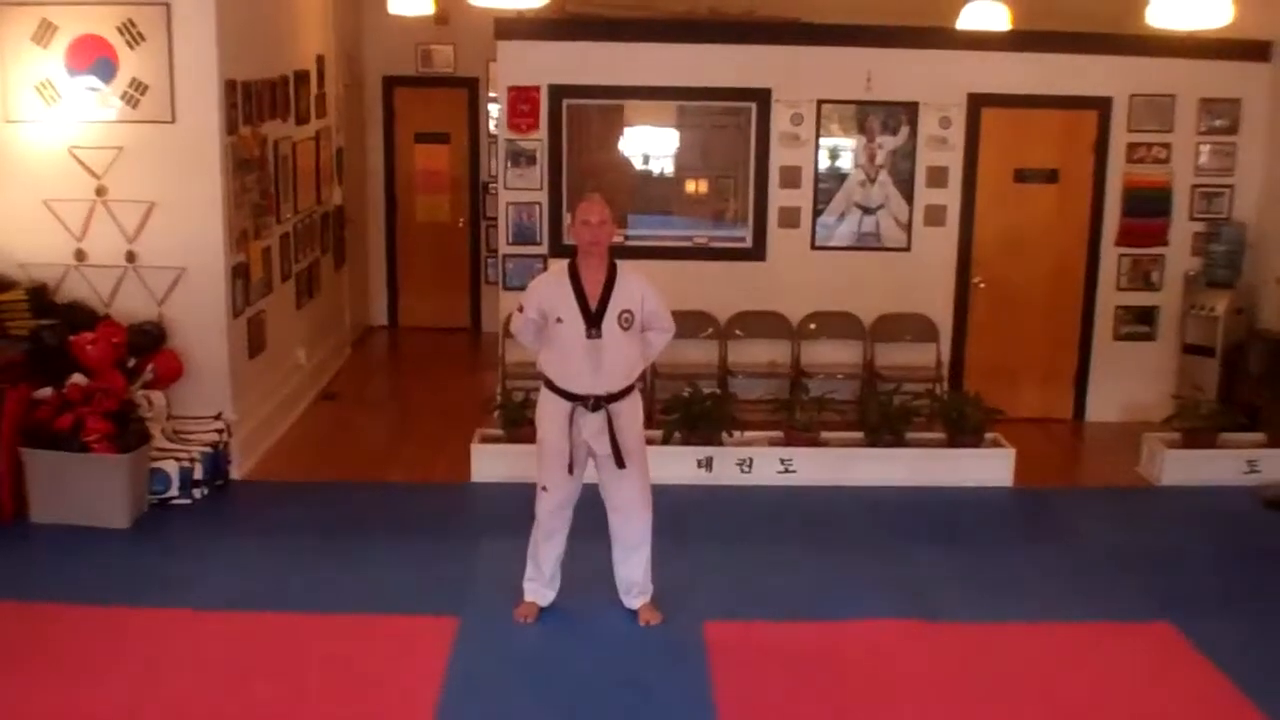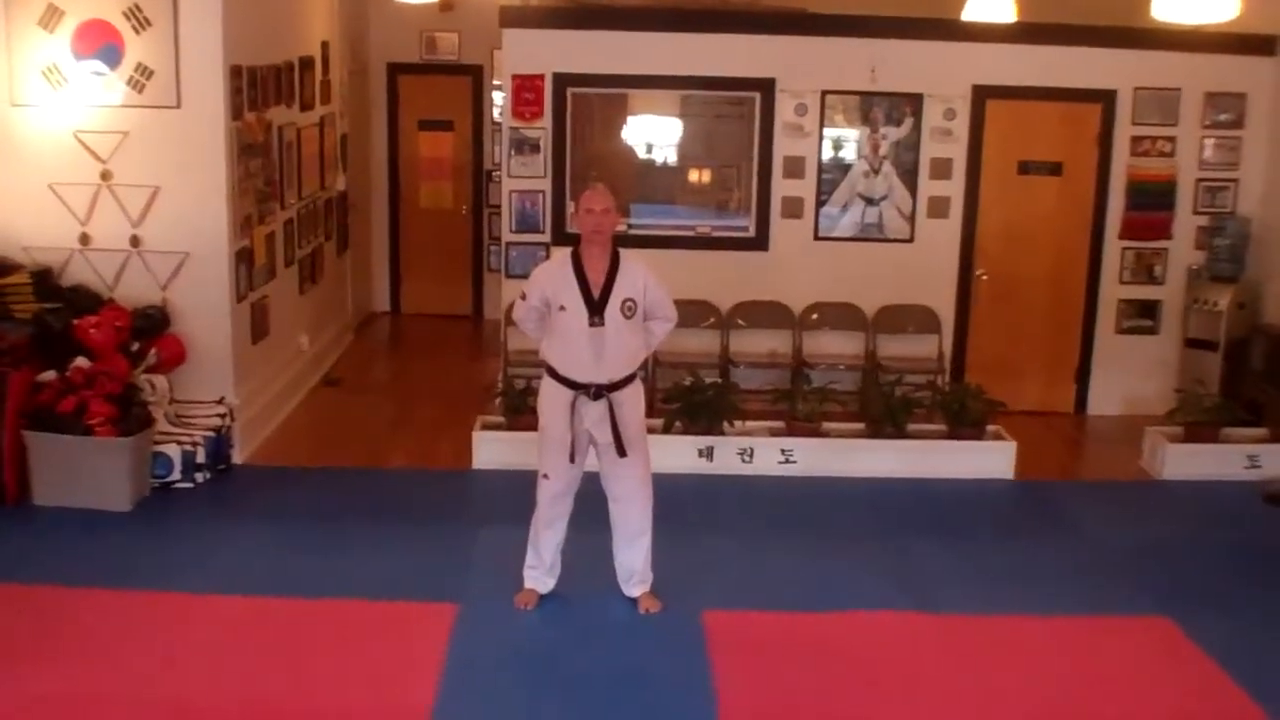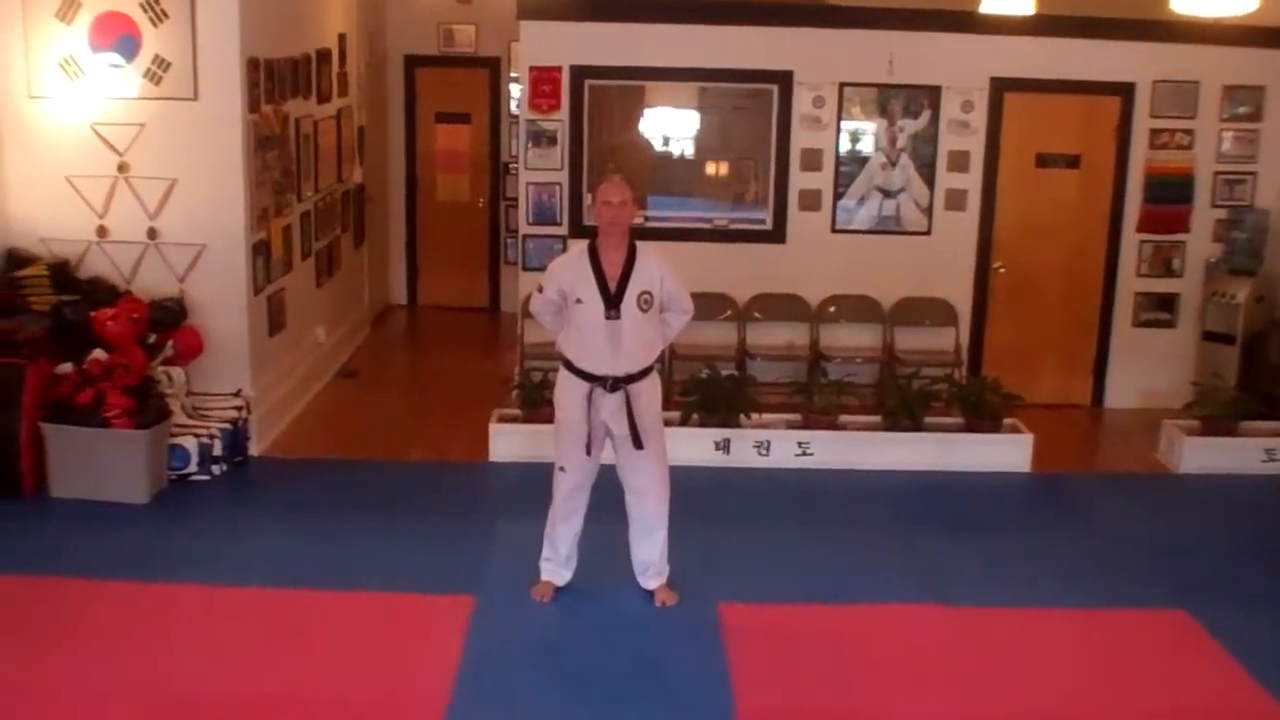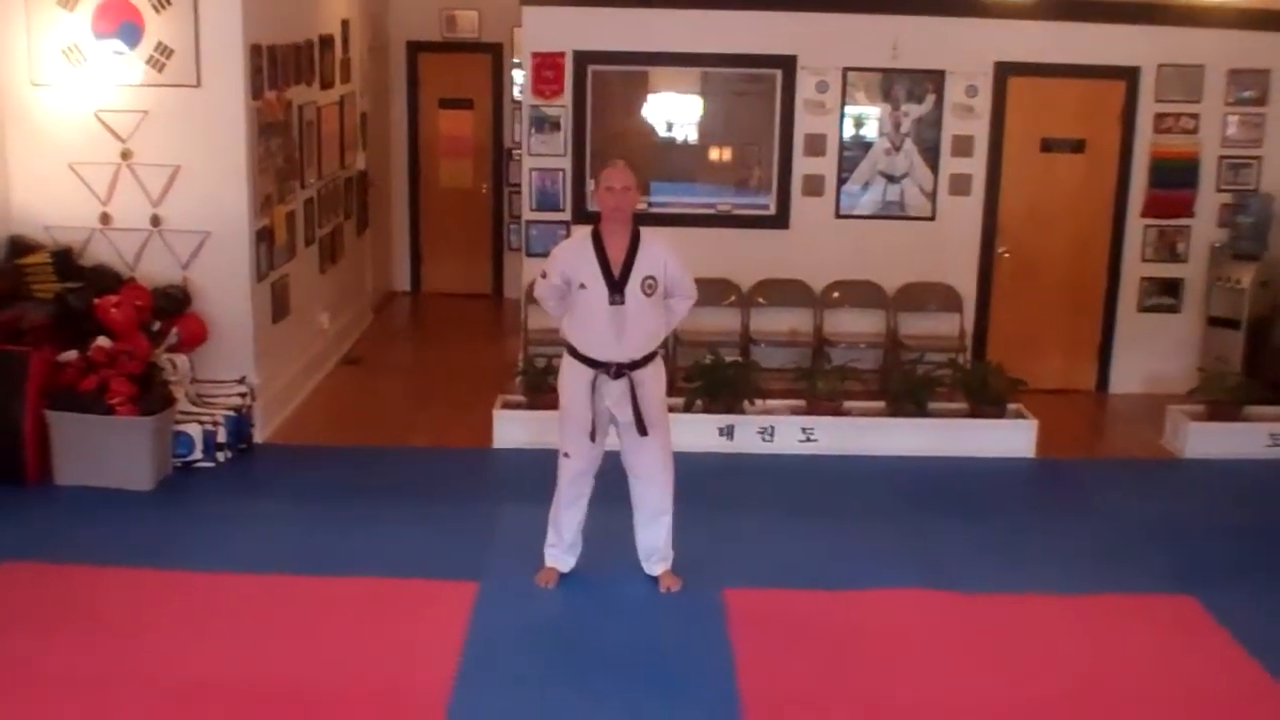
dt=1s
person 1, frame 1
left shoulder: (636, 288)
right shoulder: (547, 287)
left elbow: (662, 329)
right elbow: (522, 328)
left wrist: (633, 363)
right wrist: (556, 359)
left hip: (619, 411)
right hip: (562, 410)
left knee: (633, 506)
right knee: (552, 504)
left ankle: (639, 596)
right ankle: (537, 592)
person 1, frame 2
left shoulder: (638, 276)
right shoulder: (550, 274)
left elbow: (665, 318)
right elbow: (524, 316)
left wrist: (635, 351)
right wrist: (558, 347)
left hip: (620, 399)
right hip: (564, 397)
left knee: (633, 493)
right knee: (553, 491)
left ankle: (638, 584)
right ankle: (537, 579)
person 1, frame 3
left shoulder: (654, 269)
right shoulder: (567, 267)
left elbow: (681, 311)
right elbow: (542, 308)
left wrist: (650, 344)
right wrist: (575, 340)
left hip: (637, 391)
right hip: (580, 389)
left knee: (649, 486)
right knee: (570, 483)
left ankle: (654, 576)
right ankle: (553, 571)
person 1, frame 4
left shoulder: (659, 253)
right shoulder: (570, 253)
left elbow: (684, 298)
right elbow: (547, 296)
left wrist: (648, 334)
right wrist: (582, 331)
left hip: (641, 378)
right hip: (585, 376)
left knee: (653, 472)
right knee: (574, 469)
left ankle: (658, 562)
right ankle: (558, 558)
